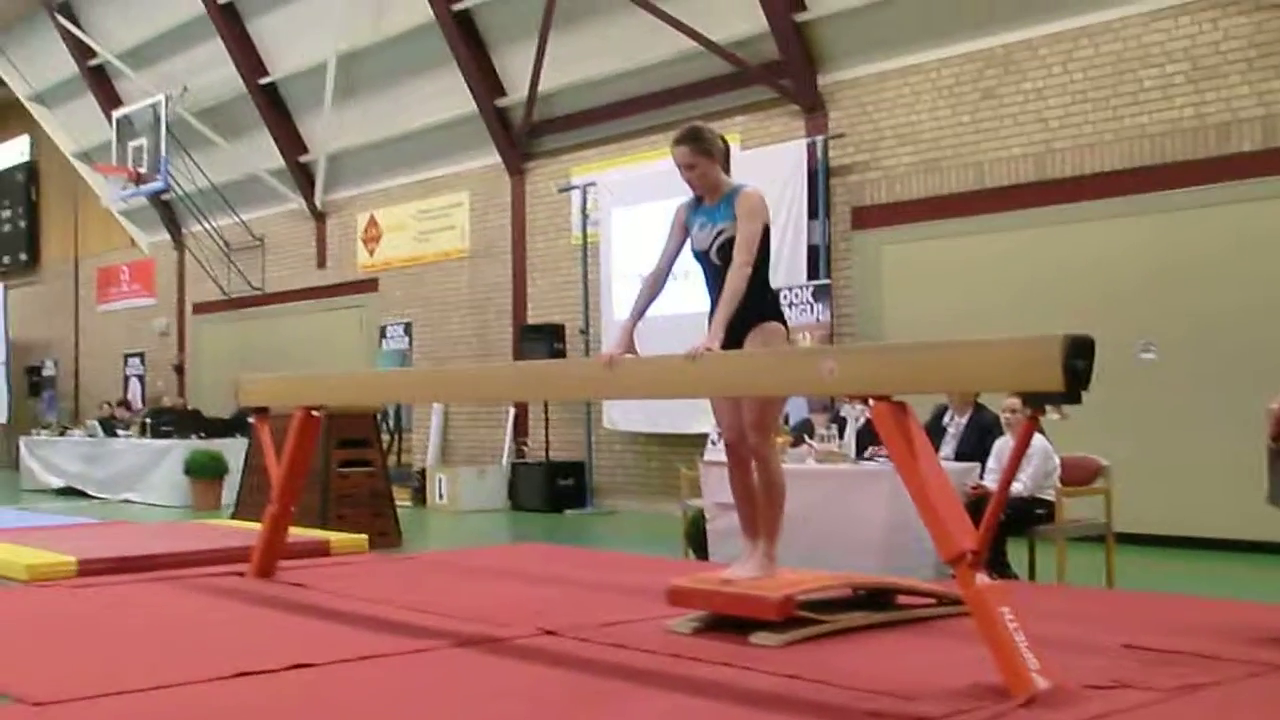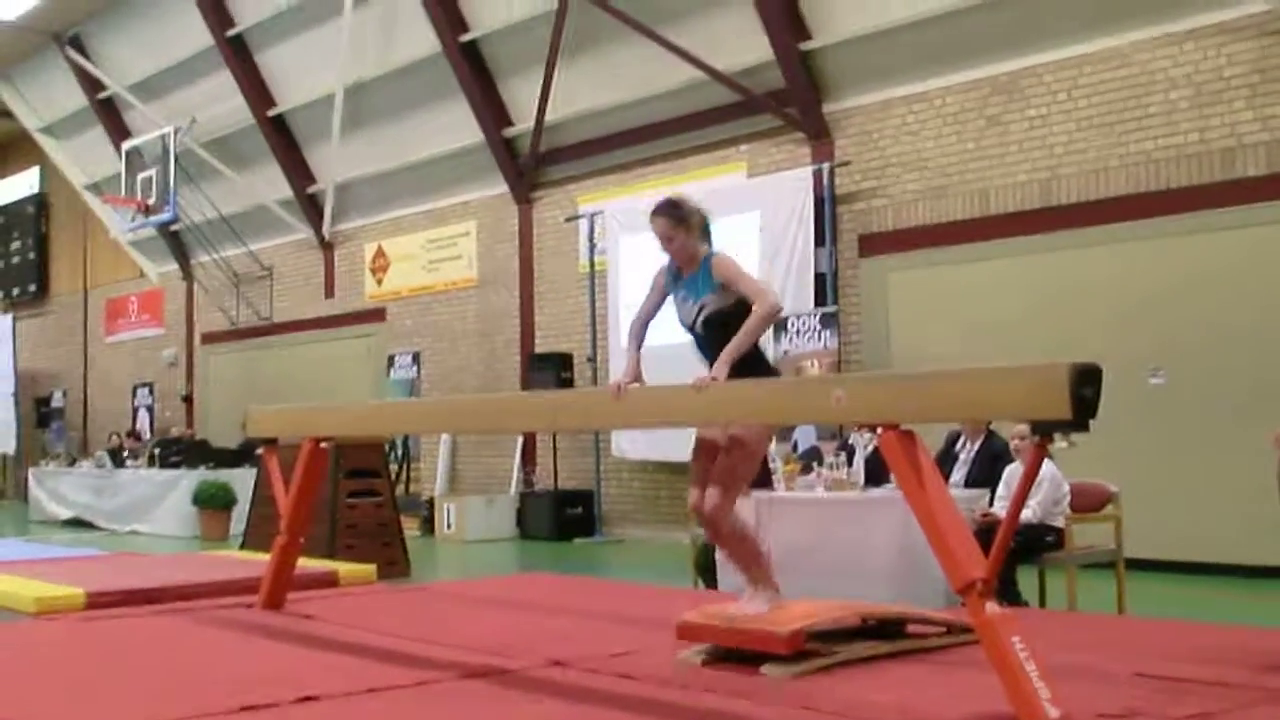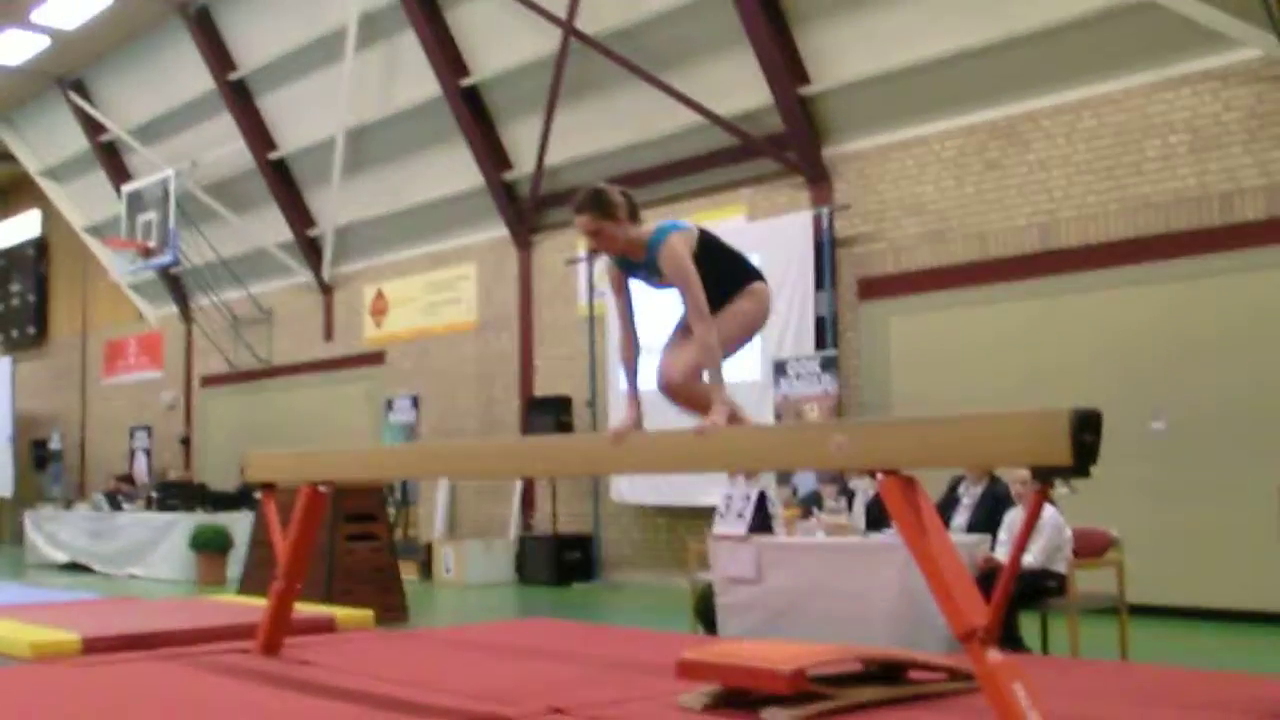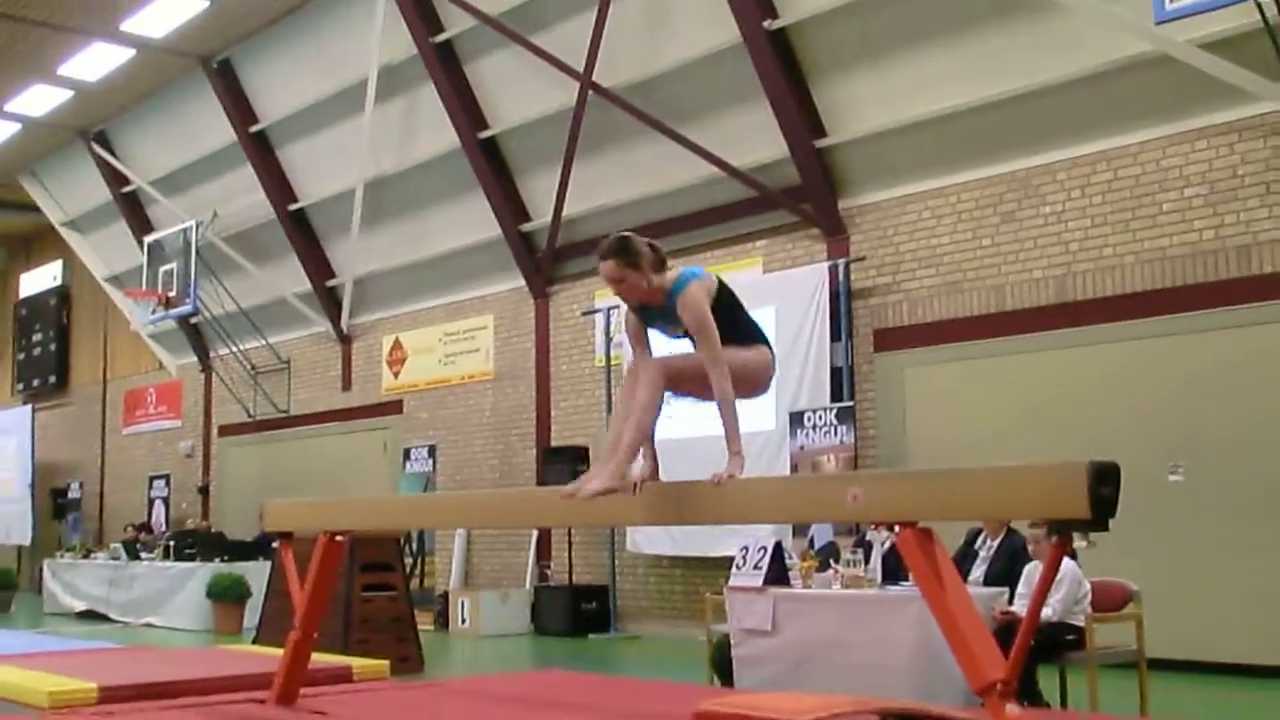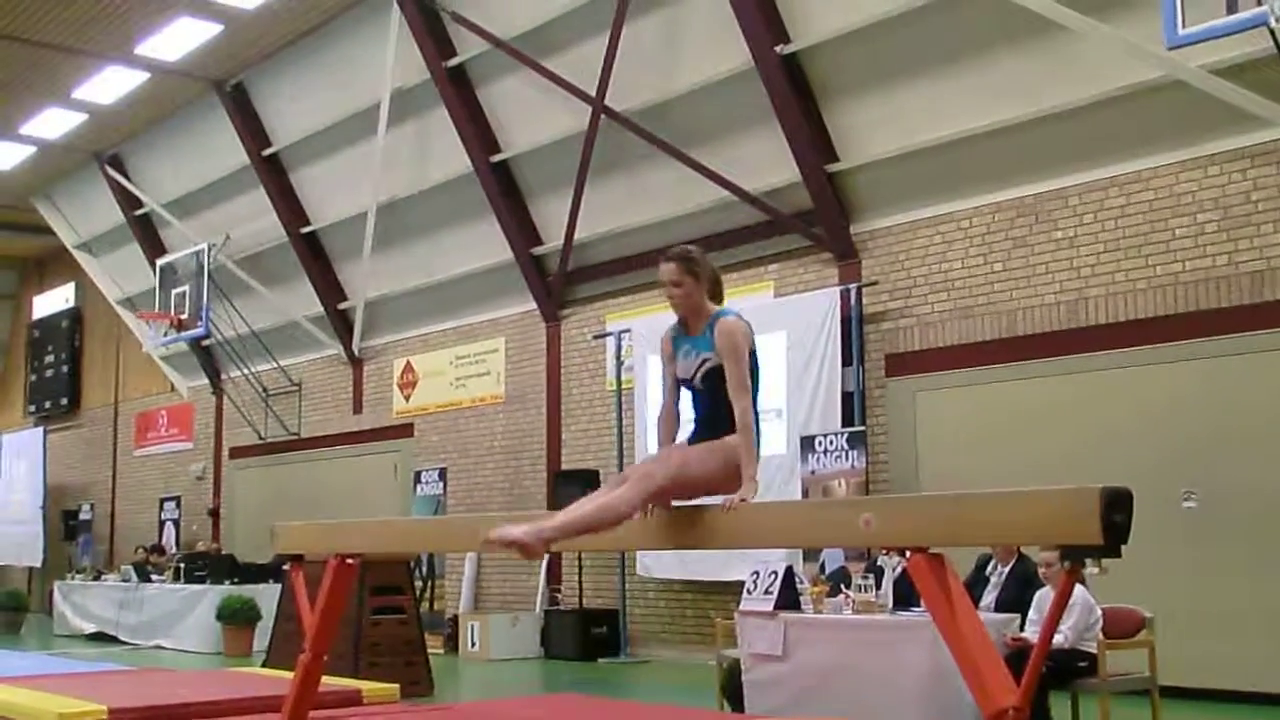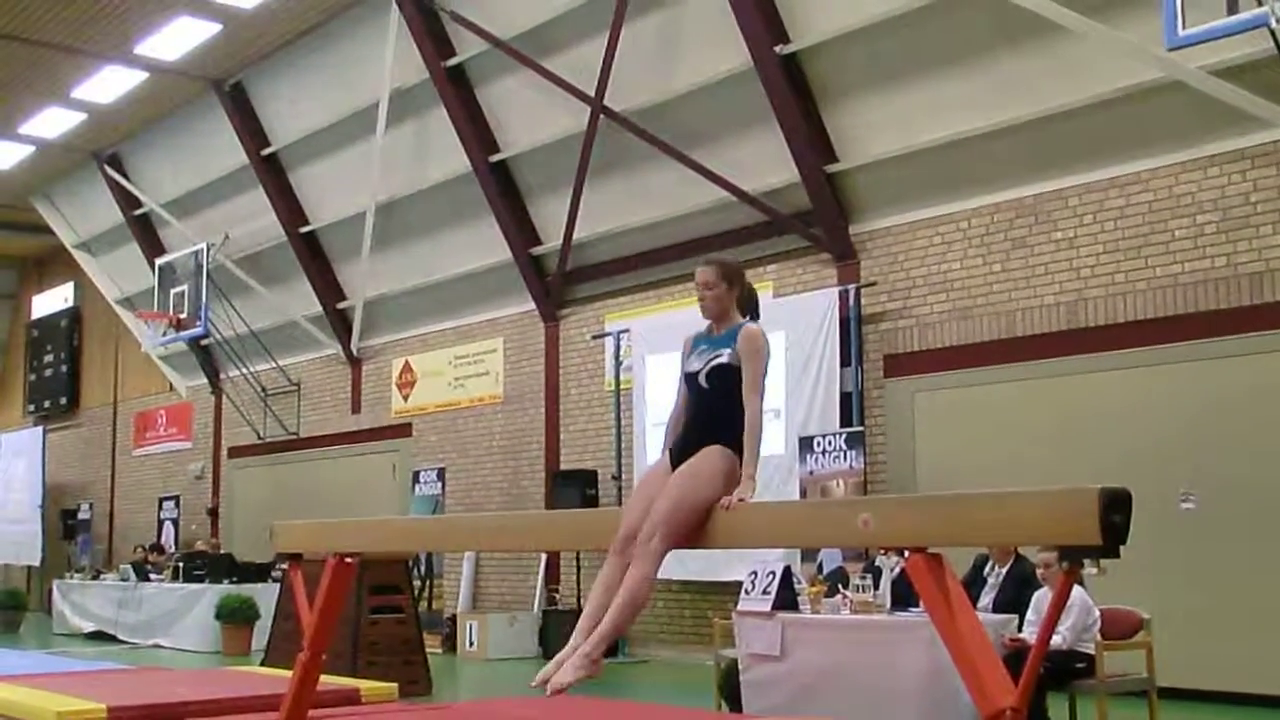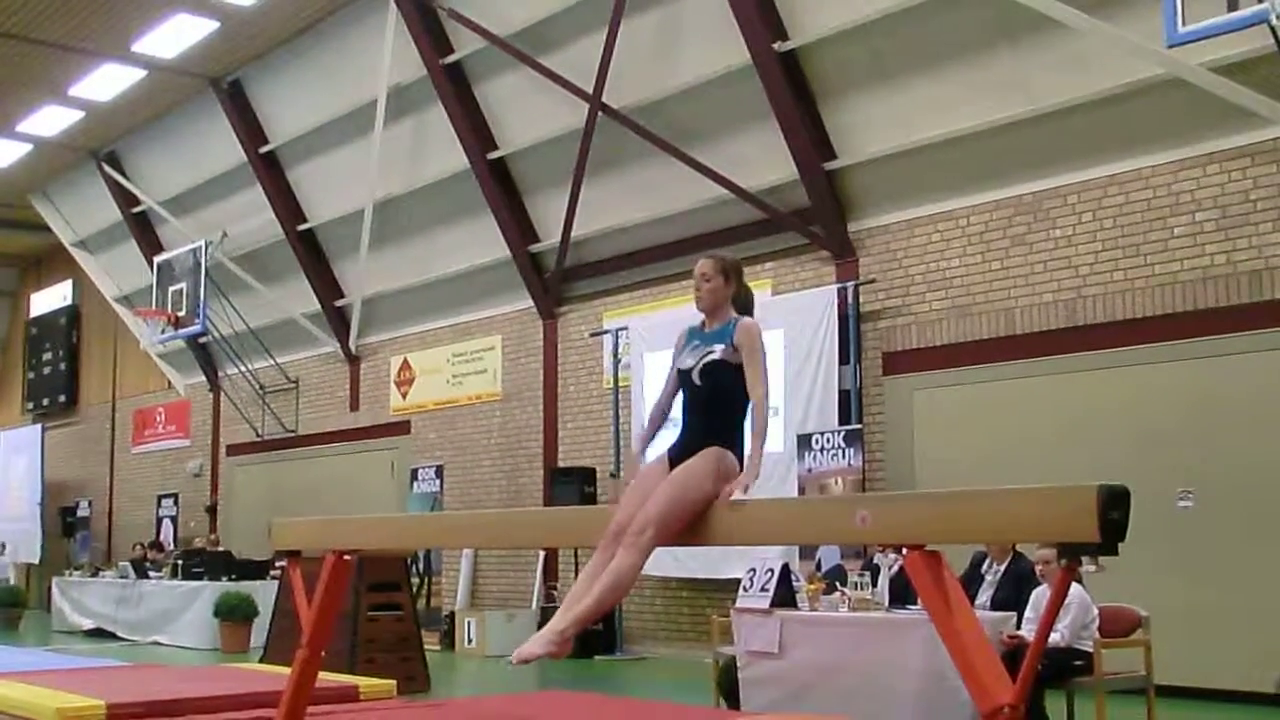
dt=0.4s
person 1, frame 1
left shoulder: (748, 200)
right shoulder: (687, 212)
left elbow: (742, 267)
right elbow: (659, 274)
left wrist: (714, 332)
right wrist: (627, 331)
left hip: (761, 324)
right hip: (722, 330)
left knee: (759, 443)
right knee: (734, 446)
left ankle: (766, 553)
right ankle: (751, 548)
person 1, frame 2
left shoulder: (718, 265)
right shoulder: (668, 276)
left elbow: (769, 305)
right elbow: (640, 322)
left wrist: (723, 363)
right wrist: (632, 366)
left knee: (716, 505)
right knee: (699, 503)
left ankle: (766, 589)
right ankle: (758, 586)
person 1, frame 3
left shoulder: (669, 245)
right shoulder: (618, 263)
left elbow: (701, 322)
right elbow: (626, 336)
left wrist: (719, 402)
right wrist: (633, 405)
left hip: (746, 294)
right hip: (711, 296)
left knee: (677, 378)
right knee: (671, 378)
person 1, frame 4
left shoulder: (689, 291)
right shoulder: (636, 311)
left elbow: (717, 370)
right elbow: (640, 381)
left wrist: (735, 454)
right wrist: (649, 459)
left hip: (753, 361)
right hip: (717, 359)
left knee: (650, 371)
right knee: (639, 374)
left ankle: (612, 471)
right ankle: (611, 470)
person 1, frame 5
left shoulder: (728, 327)
right shoulder: (671, 338)
left elbow: (742, 401)
right elbow: (669, 409)
left wrist: (749, 479)
right wrist: (660, 476)
left hip: (734, 445)
right hip: (702, 444)
left knee: (645, 480)
right knee: (628, 482)
left ankle: (540, 532)
person 1, frame 6
left shoulder: (749, 335)
right shoulder: (693, 342)
left elbow: (753, 407)
left wrist: (748, 478)
right wrist: (664, 465)
left hip: (719, 454)
right hip: (680, 451)
left knee: (649, 543)
right knee: (621, 544)
left ankle: (590, 652)
right ankle: (575, 644)
person 1, frame 7
left shoulder: (744, 330)
right shoulder: (687, 337)
left elbow: (759, 398)
left wrist: (752, 467)
right wrist: (637, 454)
left hip: (717, 454)
right hip: (679, 451)
left knee: (639, 535)
right knee: (614, 535)
left ankle: (564, 630)
right ankle: (555, 625)
